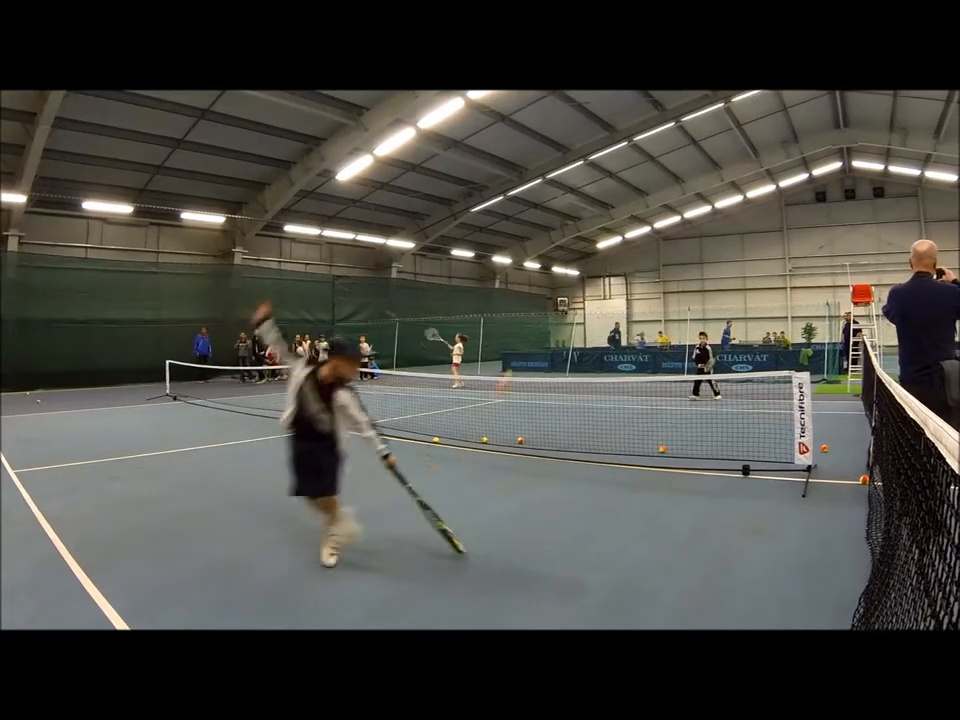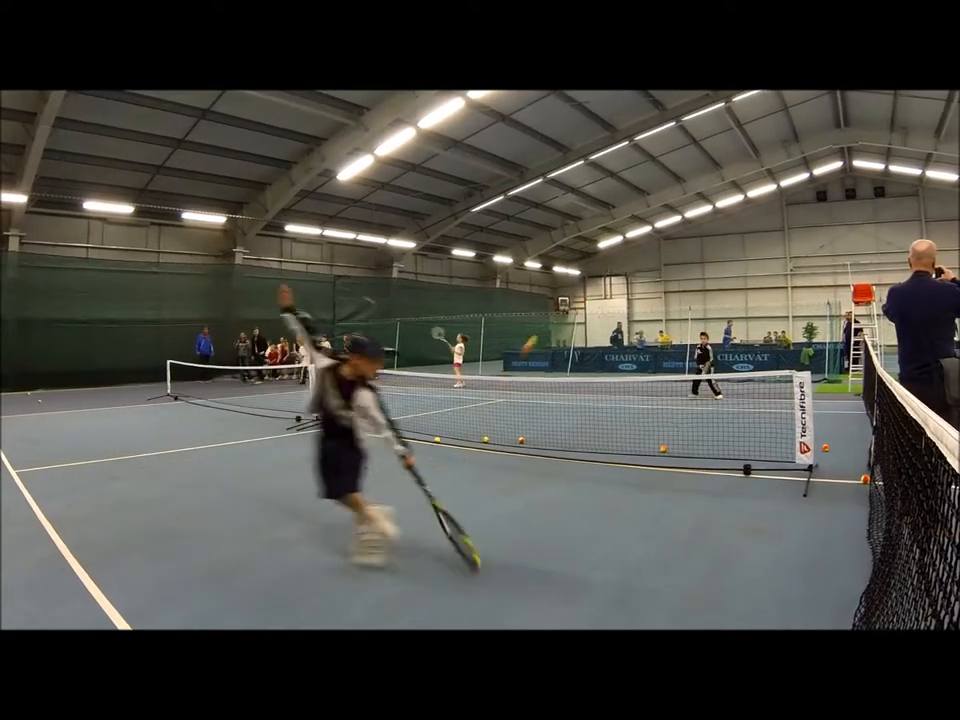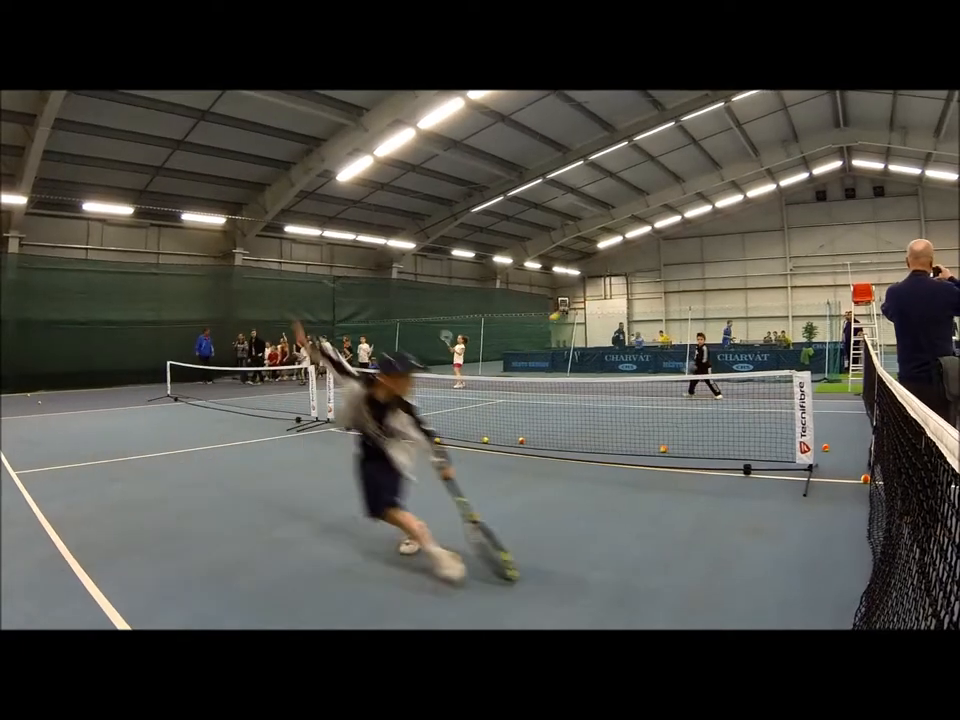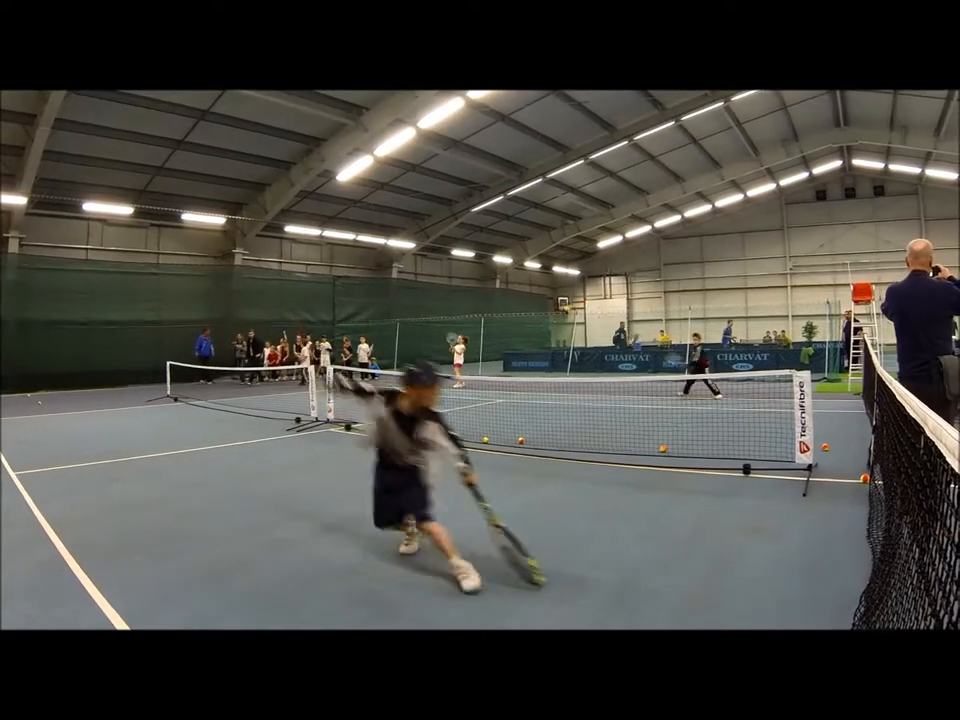
dt=0.1s
person 1, frame 1
left shoulder: (344, 395)
right shoulder: (305, 369)
left elbow: (365, 424)
right elbow: (279, 345)
left wrist: (385, 452)
right wrist: (262, 323)
left hip: (327, 445)
right hip: (301, 440)
left knee: (327, 496)
right knee: (311, 495)
left ankle: (332, 537)
right ankle: (338, 518)
person 1, frame 2
left shoulder: (365, 393)
right shoulder: (327, 364)
left elbow: (383, 424)
right elbow: (308, 333)
left wrist: (403, 452)
right wrist: (289, 308)
left hip: (349, 442)
right hip: (329, 439)
left knee: (348, 493)
right knee: (338, 494)
left ankle: (373, 524)
right ankle: (374, 517)
person 1, frame 3
left shoulder: (402, 412)
right shoulder: (360, 385)
left elbow: (425, 435)
right elbow: (336, 362)
left wrist: (443, 463)
right wrist: (313, 346)
left hip: (388, 460)
right hip: (369, 456)
left knee: (391, 510)
right knee: (387, 512)
left ankle: (437, 554)
right ankle: (415, 532)
person 1, frame 4
left shoulder: (431, 421)
right shoulder: (384, 401)
left elbow: (452, 443)
right elbow: (358, 388)
left wrist: (467, 470)
right wrist: (337, 382)
left hip: (412, 471)
right hip: (387, 467)
left knee: (424, 521)
right knee: (387, 521)
left ankle: (459, 565)
right ankle: (409, 527)
